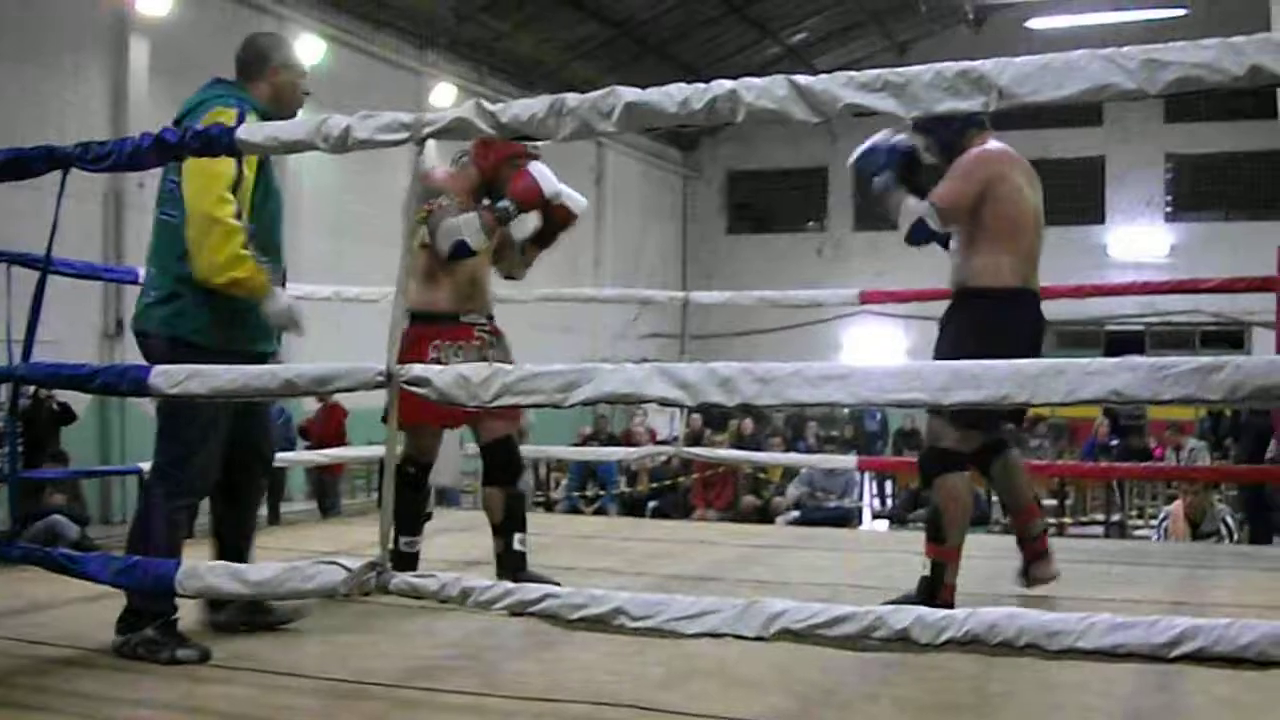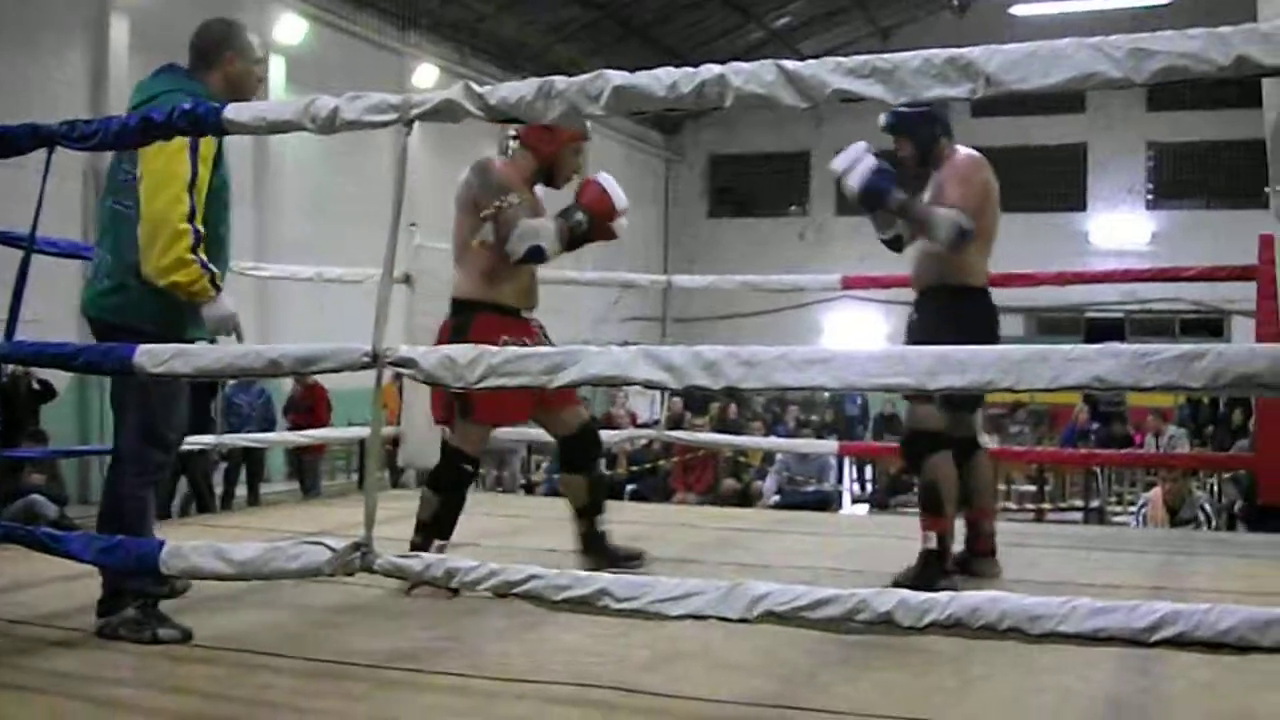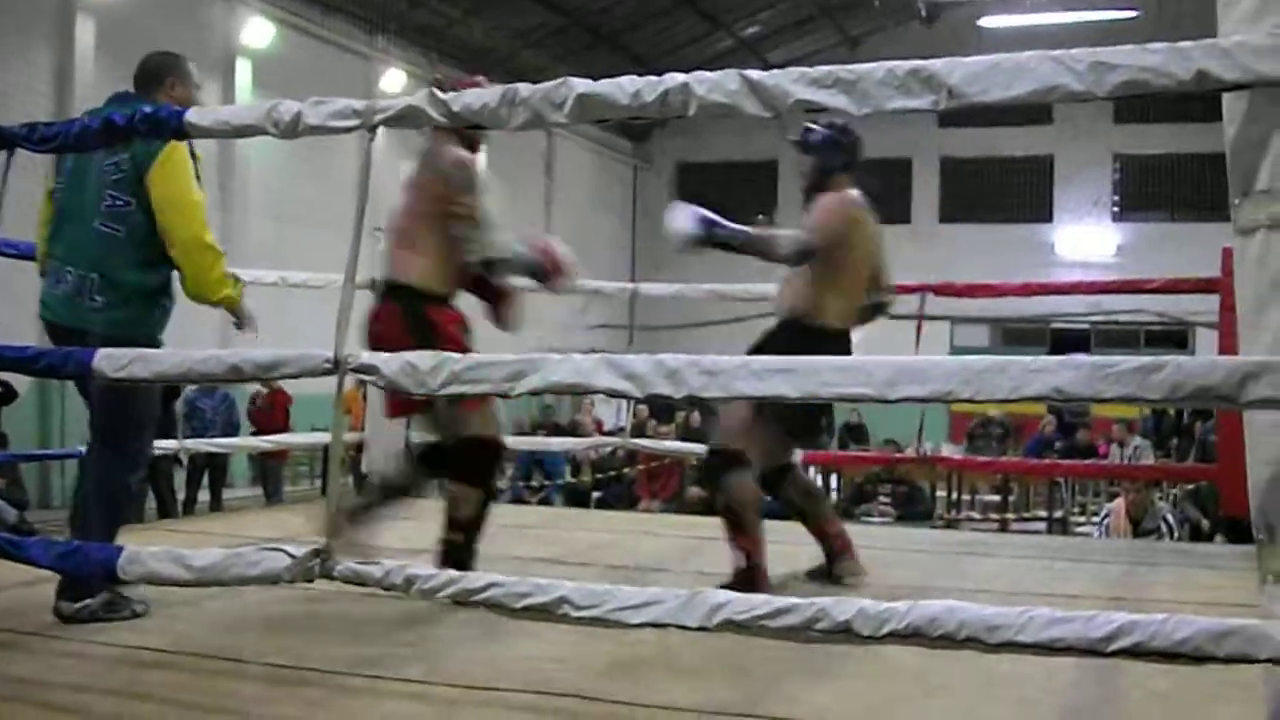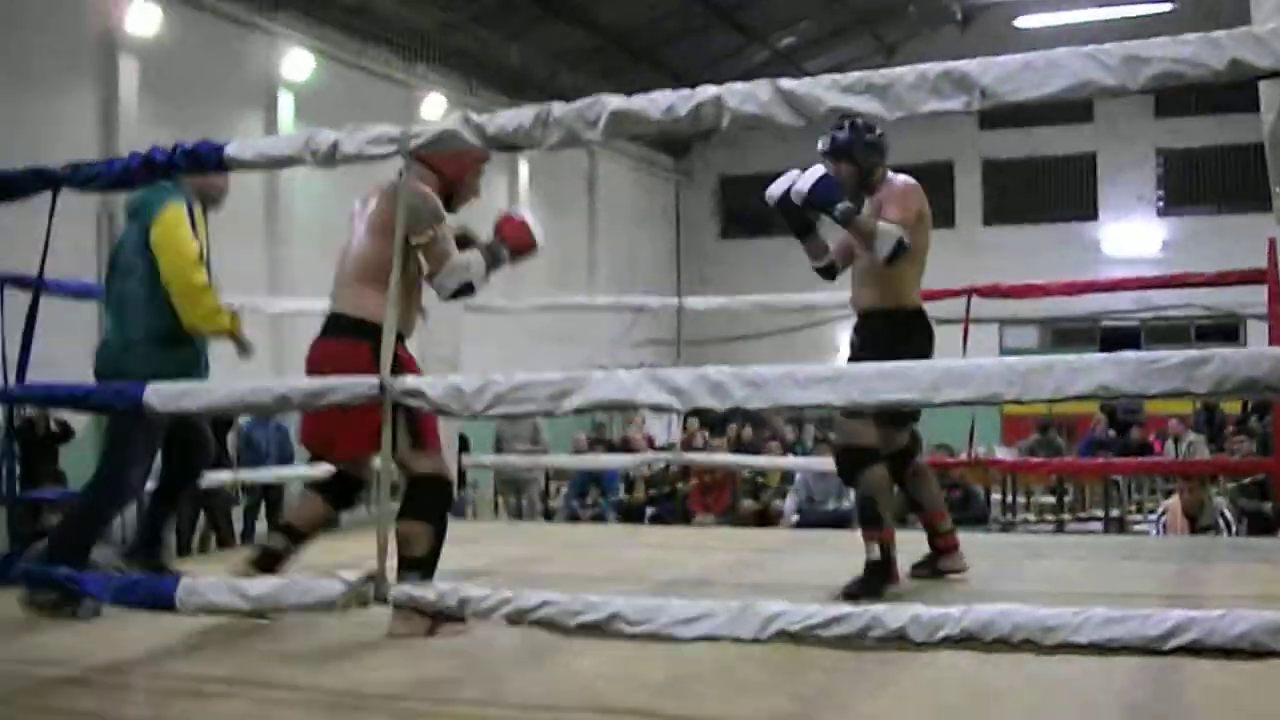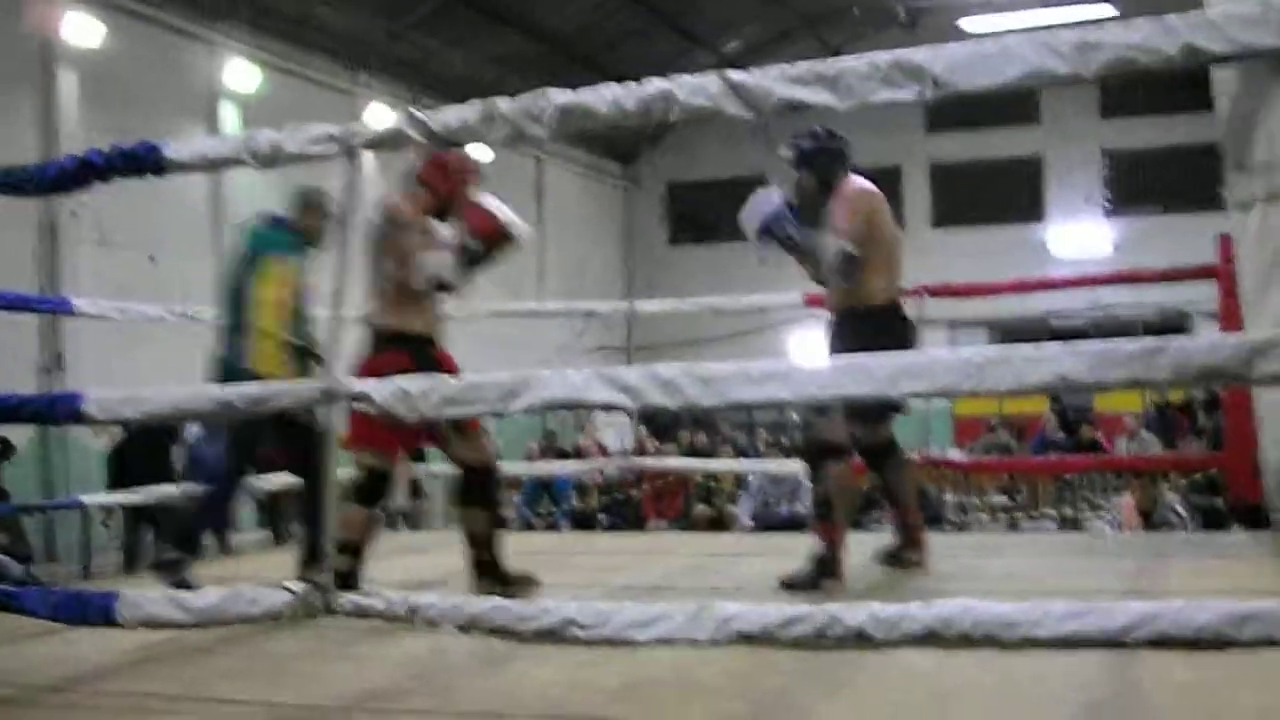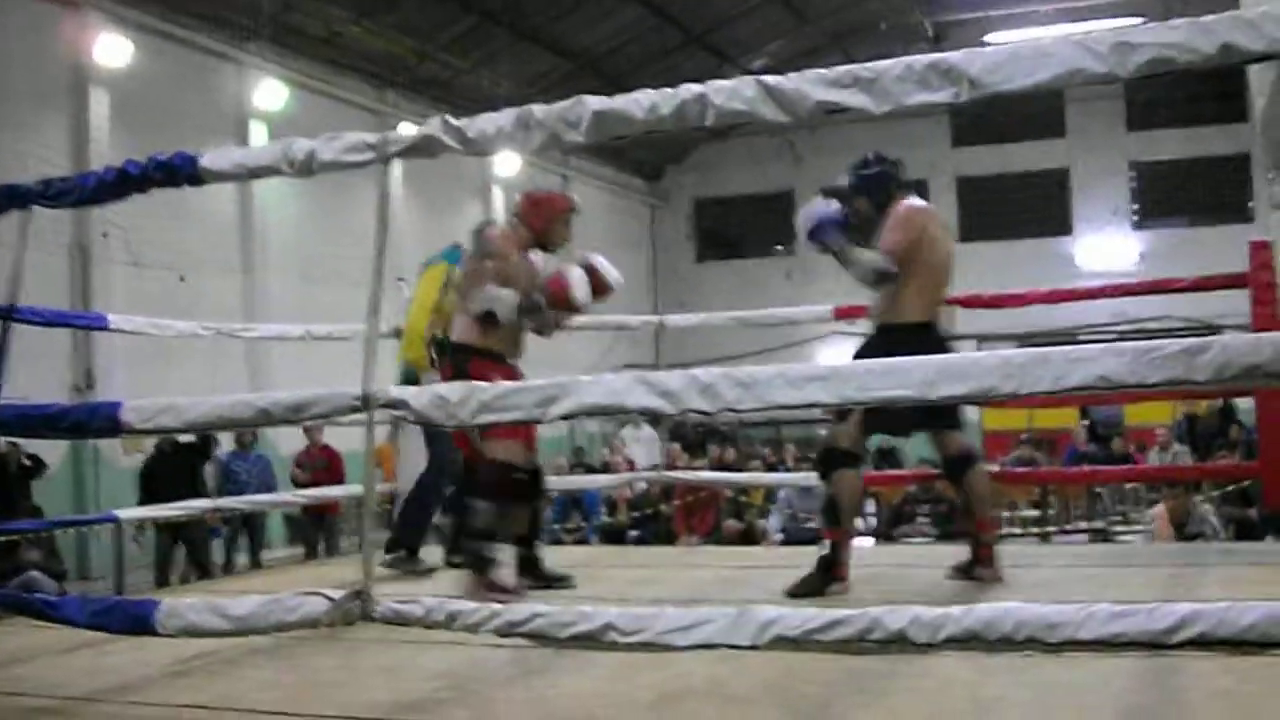
dt=0.7s
person 1, frame 1
left shoulder: (236, 126)
right shoulder: (225, 119)
right elbow: (211, 223)
left wrist: (259, 297)
right wrist: (267, 291)
left hip: (223, 332)
right hip: (197, 331)
left knee: (248, 464)
right knee: (182, 476)
left ankle: (235, 597)
right ankle: (143, 622)
person 1, frame 2
left shoulder: (162, 108)
right elbow: (167, 218)
left wrist: (196, 294)
right wrist: (206, 292)
left hip: (137, 306)
right hip: (147, 311)
left knee: (152, 445)
right knee: (144, 452)
left ankle: (135, 572)
right ankle: (124, 601)
person 1, frame 3
right shoulder: (162, 143)
left elbow: (51, 222)
right elbow: (190, 239)
right wrist: (231, 299)
left hip: (68, 310)
right hip: (120, 318)
left knee: (109, 441)
right knee: (123, 452)
right ankle: (84, 589)
person 1, frame 4
left shoulder: (147, 215)
right shoulder: (174, 209)
right elbow: (189, 284)
right wrist: (231, 326)
left hip: (160, 366)
right hip: (147, 367)
left knee: (190, 453)
right knee: (121, 476)
left ankle: (146, 553)
right ankle: (51, 579)
person 1, frame 5
left shoulder: (265, 247)
right shoulder: (285, 258)
right elbow: (273, 327)
left wrist: (308, 352)
right wrist: (290, 383)
left hip: (240, 376)
right hip: (270, 382)
left knee: (234, 472)
right knee: (312, 468)
left ankle: (182, 551)
right ankle: (314, 561)
person 1, frame 6
right shoulder: (449, 269)
right elbow: (420, 320)
right wrist: (426, 371)
right hip: (433, 385)
right knee: (445, 465)
left ankle: (460, 546)
right ankle: (400, 547)
person 2, frame 1
left shoulder: (978, 161)
right shoulder: (1018, 167)
left elbow: (924, 228)
right elbow: (954, 232)
left wrist: (885, 181)
right wrist: (911, 185)
left hip: (984, 314)
right hip: (1021, 314)
left knee: (944, 448)
right knee: (985, 440)
left ankle: (939, 592)
right ankle: (1037, 553)
person 2, frame 2
left shoulder: (966, 165)
right shoulder: (945, 176)
left elbow: (954, 232)
right elbow: (896, 237)
left wrist: (893, 194)
right wrist: (874, 193)
left hip: (957, 311)
right hip: (945, 313)
left knee: (923, 432)
right knee: (959, 436)
left ankle: (936, 558)
right ankle: (981, 550)
person 2, frame 3
left shoulder: (839, 205)
right shoulder: (862, 221)
left elbow: (794, 248)
right elbow: (876, 302)
left wrist: (720, 232)
left hip: (799, 343)
right hip: (822, 349)
left knee: (728, 452)
right knee: (775, 466)
left ankle: (750, 574)
right ankle: (840, 555)
person 2, frame 4
left shoulder: (901, 191)
right shoulder: (870, 203)
left elbow: (891, 249)
right elbow: (829, 267)
left wrist: (838, 207)
right wrist: (803, 225)
left hip: (894, 331)
right hip: (881, 332)
left knee: (856, 442)
right knee: (897, 445)
left ankle: (881, 565)
right ankle: (945, 550)
person 2, frame 5
left shoulder: (855, 194)
right shoulder: (849, 200)
left elbow: (841, 263)
right elbow: (827, 272)
left wrist: (787, 231)
right wrist: (787, 233)
left hip: (870, 328)
right hip: (874, 328)
left knee: (827, 434)
right knee: (874, 434)
left ankle: (829, 561)
right ankle: (911, 541)
person 2, frame 6
left shoulder: (907, 212)
right shoulder: (929, 221)
left elbow: (880, 272)
left wrist: (832, 237)
right wrist: (848, 235)
left hip: (896, 345)
right hip: (928, 345)
left knee: (841, 444)
right knee: (957, 453)
left ankle: (834, 567)
right ankle: (984, 558)
person 3, frame 1
left shoulder: (488, 206)
right shoulder: (432, 184)
left elbow: (514, 265)
right elbow: (454, 242)
left wrist: (551, 226)
right wrist: (511, 203)
left hip: (484, 335)
right hip: (434, 336)
left knee: (503, 452)
right knee: (418, 458)
left ankle: (511, 566)
right ankle: (402, 564)
person 3, frame 2
left shoulder: (526, 193)
right shoulder: (490, 174)
right elbow: (524, 246)
left wrist: (581, 230)
right wrist: (581, 214)
left hip: (524, 332)
right hip: (479, 329)
left knee: (580, 436)
right knee: (463, 454)
left ankle: (595, 545)
right ankle: (421, 558)
person 3, frame 3
left shoulder: (436, 162)
right shoulder: (454, 161)
right elbow: (483, 246)
left wrist: (491, 289)
right wrist: (536, 262)
left hip: (405, 311)
right hip: (420, 316)
left knee: (457, 433)
right knee: (480, 442)
left ankle: (362, 508)
right ankle: (453, 569)
person 3, frame 4
left shoulder: (378, 198)
right shoulder: (416, 198)
right elbow: (453, 280)
left wrist: (461, 252)
right wrist: (499, 250)
left hip: (334, 345)
right hip: (368, 353)
left knee: (350, 474)
right knee: (430, 477)
left ankle: (264, 565)
right ankle: (414, 605)
person 3, frame 5
left shoulder: (417, 223)
right shoulder: (399, 214)
left elbow: (435, 275)
right elbow: (430, 278)
left wrist: (478, 247)
right wrist: (476, 243)
left hip: (391, 356)
right hip: (411, 357)
left knee: (373, 476)
right knee: (478, 463)
left ankle: (342, 582)
right ankle: (487, 573)
person 3, frame 6
left shoulder: (532, 261)
right shoulder: (488, 242)
left elbow: (545, 323)
right elbow: (484, 306)
left wrist: (583, 294)
right wrist: (544, 296)
left hip: (501, 370)
right hip: (472, 365)
left knee: (528, 470)
right knee: (506, 464)
left ankle: (529, 565)
right ankle: (480, 568)
